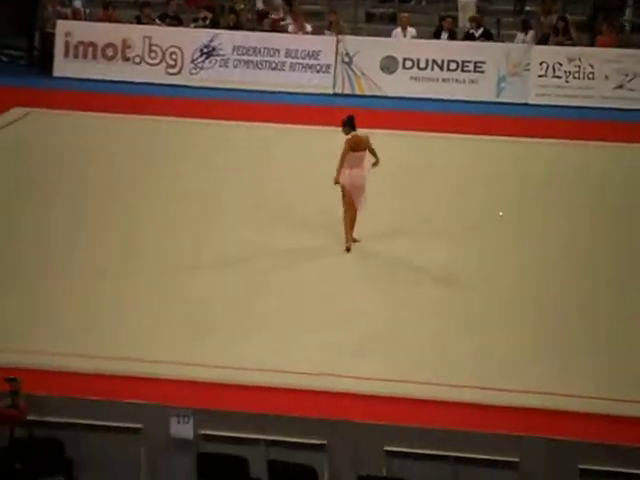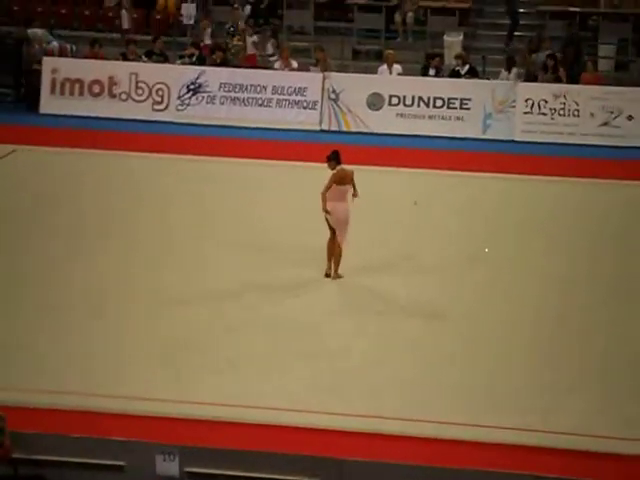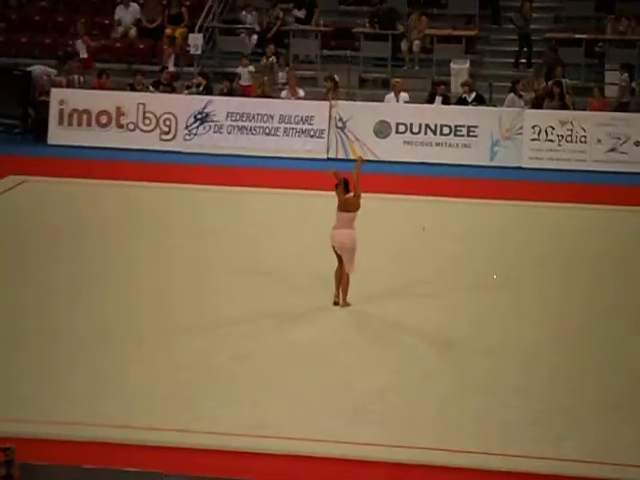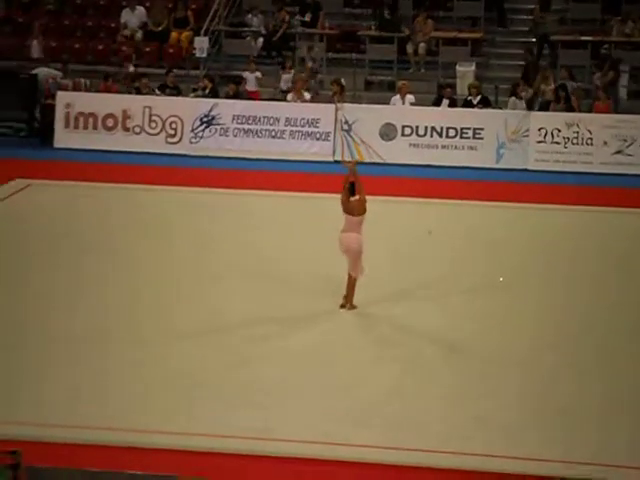
dt=0.7s
person 1, frame 1
left shoulder: (349, 141)
right shoulder: (366, 139)
left elbow: (342, 159)
right elbow: (371, 149)
left wrist: (337, 175)
right wrist: (376, 160)
left hip: (347, 174)
right hip: (359, 175)
left knee: (347, 208)
right knee: (354, 207)
left ankle: (348, 239)
right ankle: (350, 236)
person 1, frame 2
left shoulder: (335, 175)
right shoulder: (350, 172)
left elbow: (324, 192)
left wrist: (324, 205)
right wrist: (355, 190)
left hip: (331, 208)
right hip: (343, 208)
left knee: (332, 236)
right knee: (339, 240)
left ankle: (328, 267)
right ankle: (335, 272)
person 1, frame 3
left shoulder: (342, 201)
right shoulder: (356, 199)
left elbow: (341, 185)
right elbow: (356, 181)
left wrist: (337, 176)
right wrist: (358, 166)
left hip: (336, 235)
right hip: (348, 236)
left knee: (340, 265)
right knee: (347, 269)
left ankle: (337, 295)
right ankle: (343, 300)
person 1, frame 4
left shoulder: (345, 204)
right shoulder: (362, 202)
left elbow: (345, 187)
right elbow: (359, 184)
left wrist: (349, 171)
right wrist: (354, 170)
left hip: (344, 237)
right hip: (355, 239)
left knee: (354, 270)
right knee: (354, 272)
left ankle: (347, 297)
right ankle: (349, 302)
